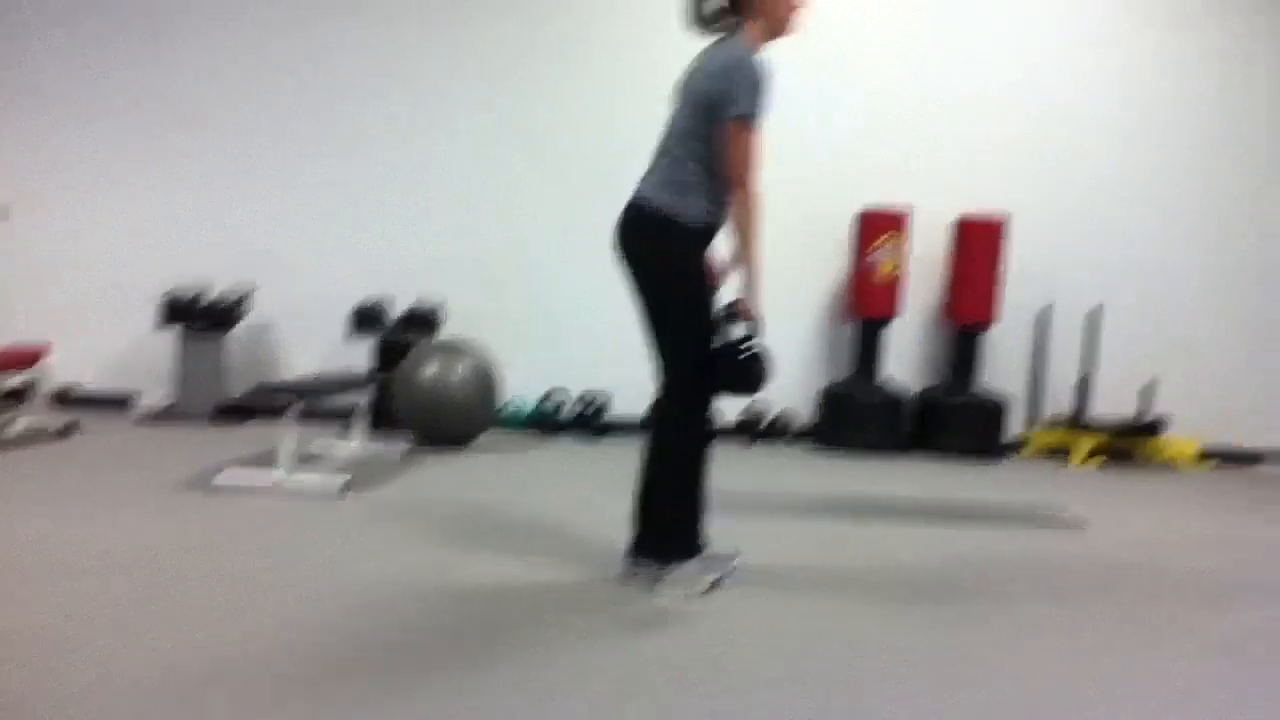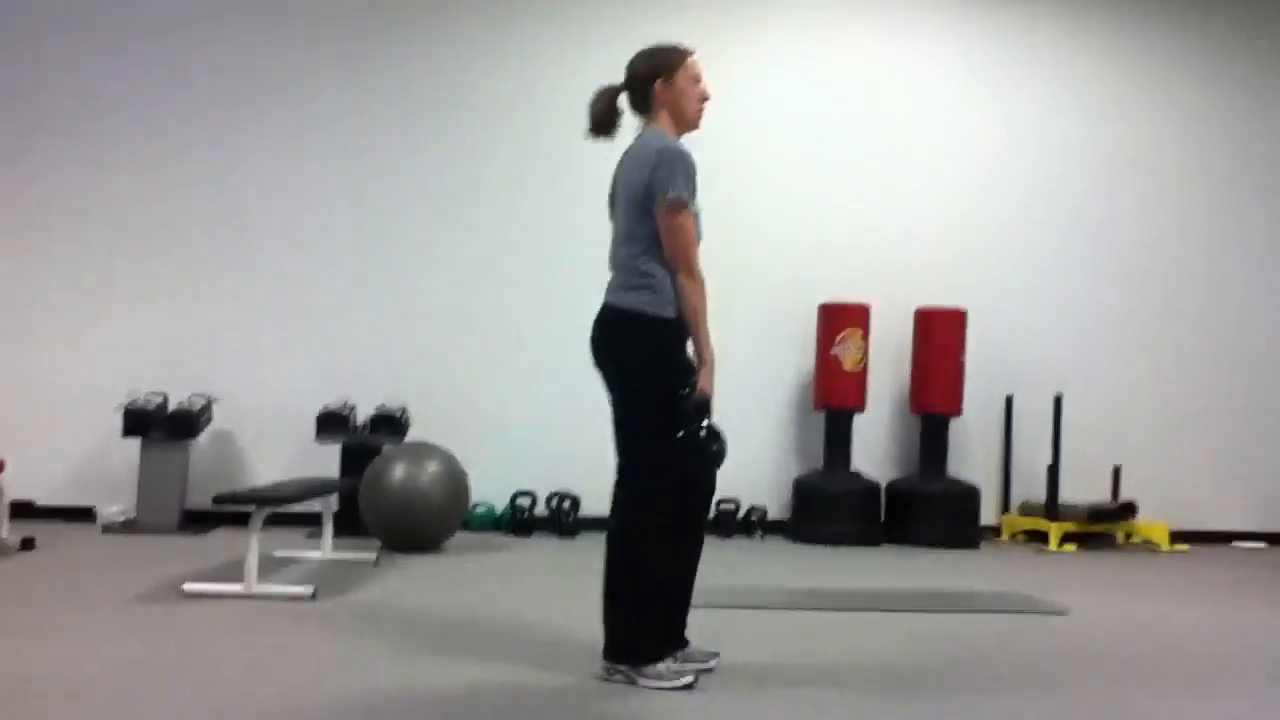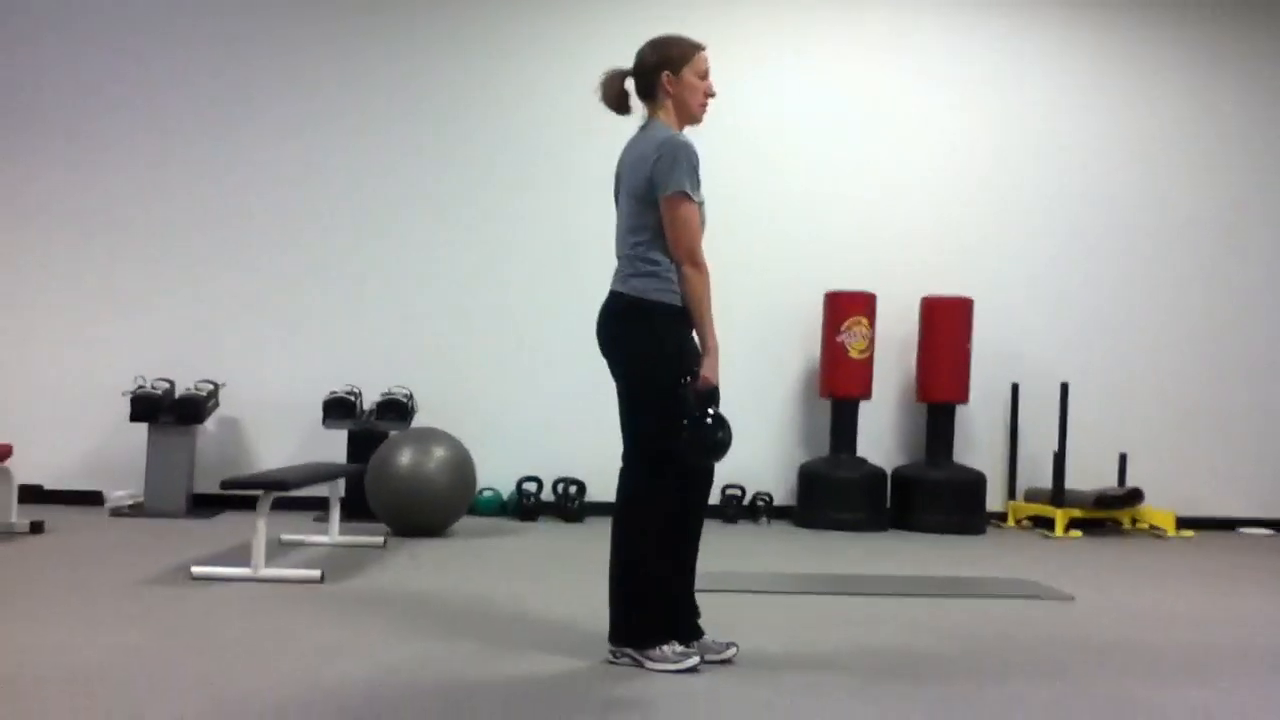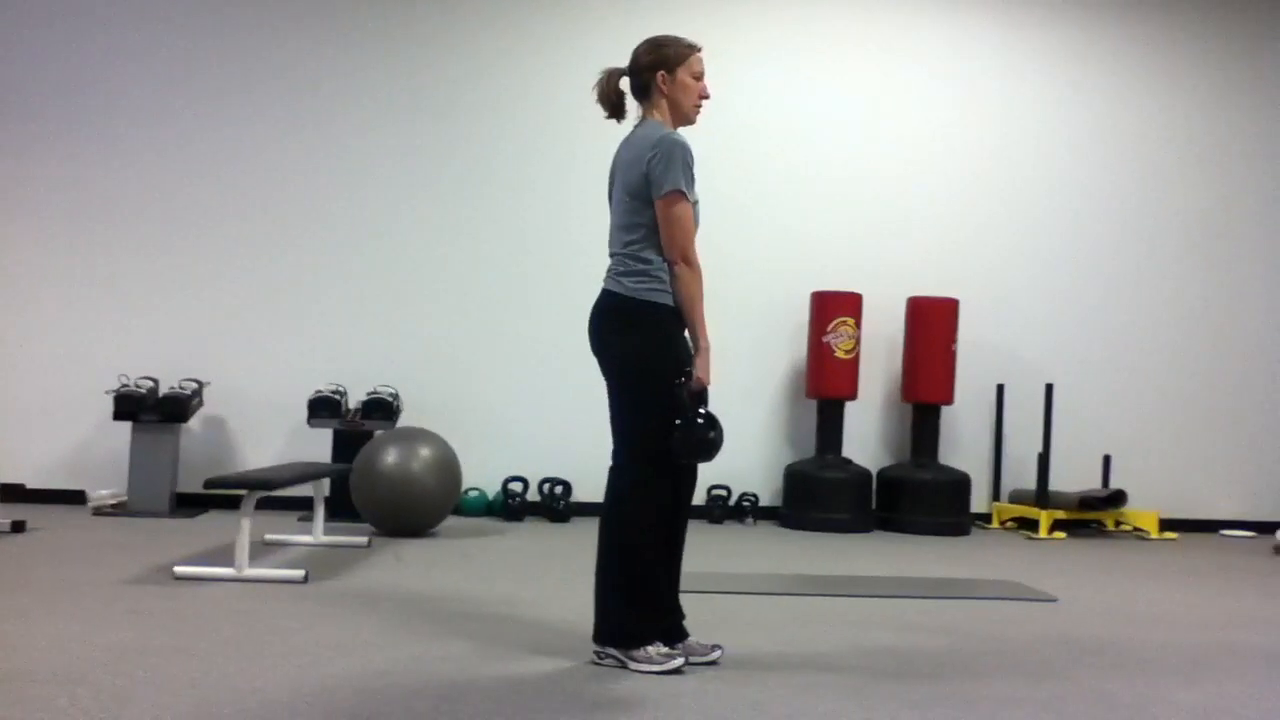
dt=0.3s
person 1, frame 1
left shoulder: (724, 56)
right shoulder: (743, 67)
right elbow: (740, 184)
left wrist: (703, 252)
right wrist: (750, 280)
left hip: (660, 230)
right hip: (664, 237)
left knee: (691, 384)
right knee: (687, 387)
left ankle: (680, 542)
right ankle: (656, 549)
person 1, frame 2
left shoulder: (639, 155)
right shoulder: (669, 156)
right elbow: (685, 271)
left wrist: (689, 354)
right wrist: (705, 359)
left hip: (630, 330)
right hip: (646, 336)
left knee: (682, 481)
right knee: (650, 488)
left ankle: (662, 640)
right ankle: (632, 650)
person 1, frame 3
left shoulder: (640, 146)
right shoulder: (673, 149)
right elbow: (688, 261)
left wrist: (691, 344)
right wrist: (709, 349)
left hip: (634, 320)
right hip: (652, 326)
left knee: (683, 473)
right knee: (653, 475)
left ankle: (676, 625)
right ankle: (637, 634)
person 1, frame 4
left shoulder: (635, 145)
right shoulder: (668, 148)
right elbow: (681, 260)
left wrist: (683, 344)
right wrist: (701, 348)
left hip: (626, 319)
right hip: (646, 327)
left knee: (667, 473)
right knee: (642, 475)
left ankle: (660, 628)
right ankle: (621, 634)
